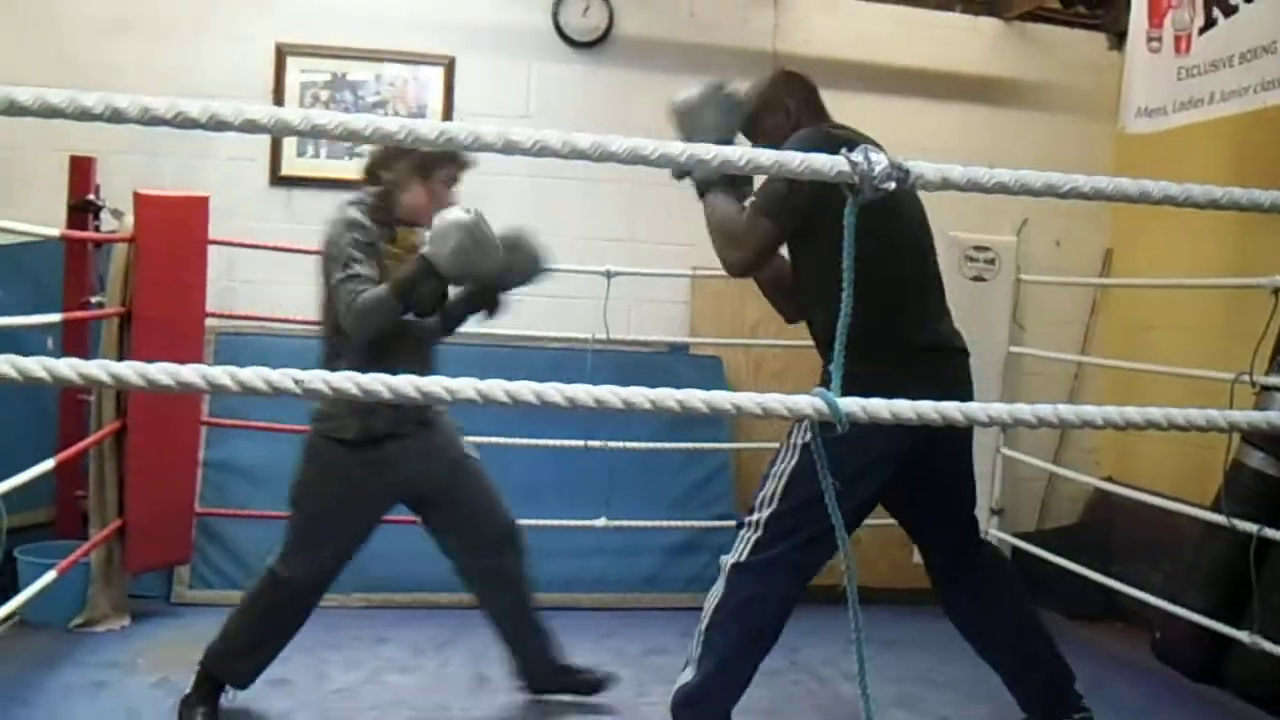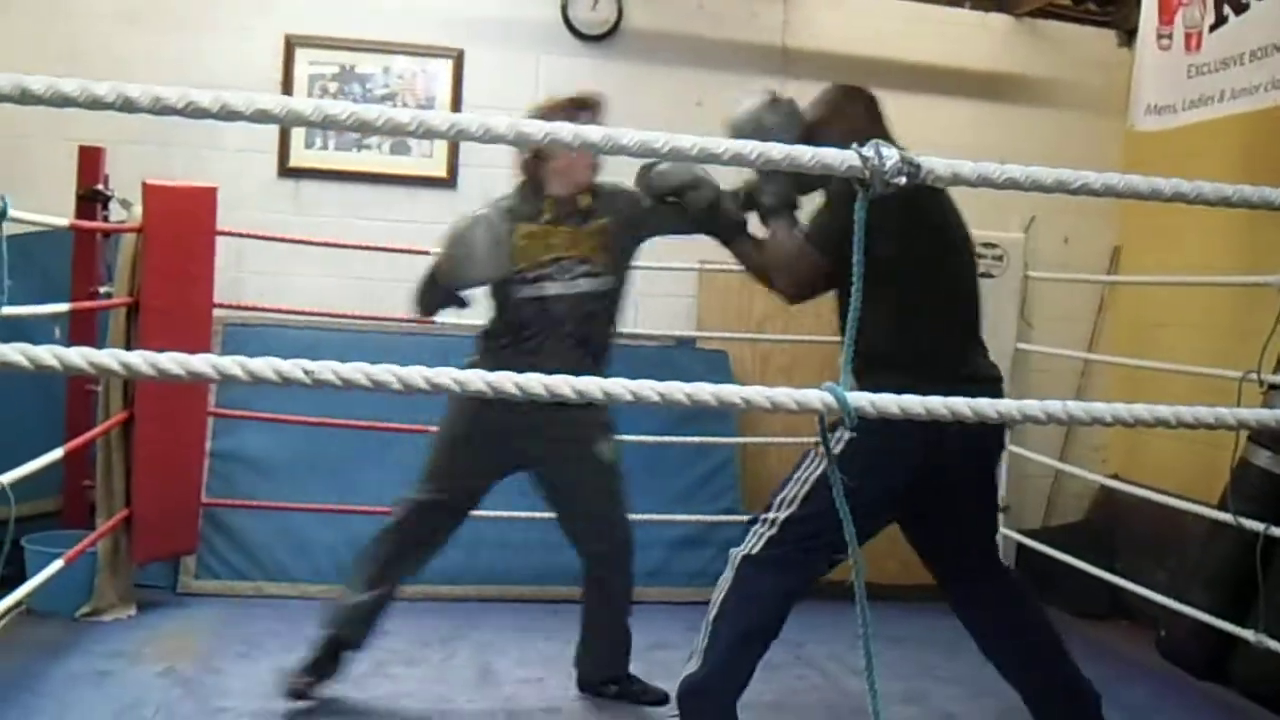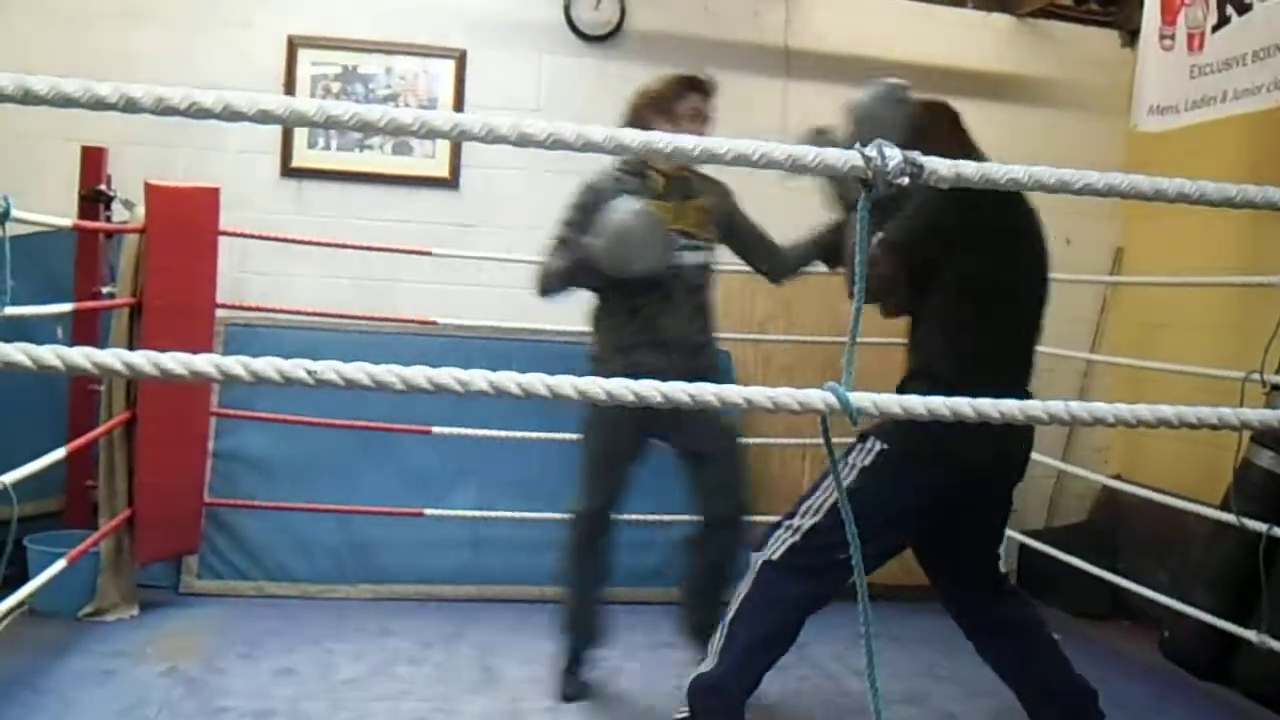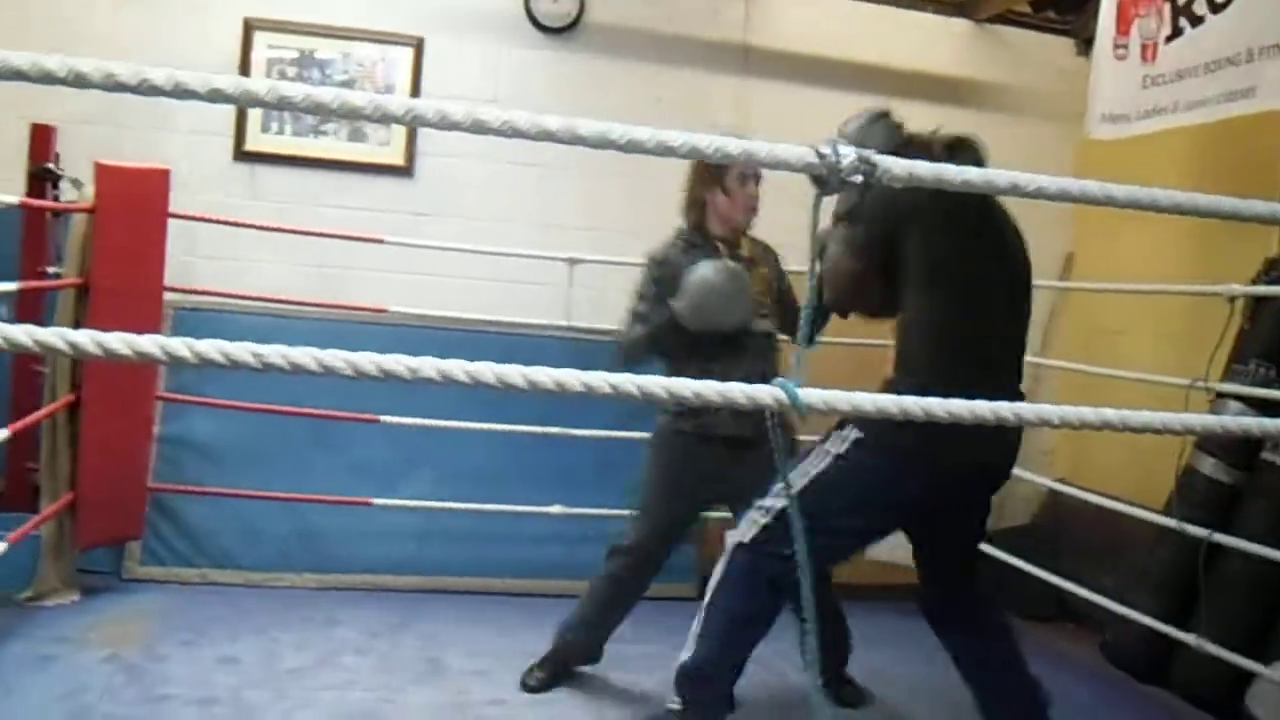
dt=0.2s
person 1, frame 1
left shoulder: (813, 153)
left elbow: (740, 253)
right elbow: (799, 301)
left wrist: (712, 178)
right wrist: (742, 197)
left hip: (871, 394)
right hip: (938, 388)
left knee: (761, 564)
right knee: (962, 556)
person 1, frame 2
right shoulder: (913, 189)
left elbow: (795, 278)
right elbow: (804, 277)
left wrist: (774, 204)
right wrist: (730, 225)
left hip: (901, 411)
right hip: (966, 412)
left knee: (768, 561)
right knee: (976, 575)
person 1, frame 3
left shoulder: (948, 195)
right shoulder: (1006, 208)
left elbow: (877, 285)
right elbow: (906, 295)
left wrist: (866, 213)
left hip: (934, 431)
right hip: (999, 435)
left knee: (790, 563)
right knee: (978, 588)
person 1, frame 4
left shoulder: (908, 188)
right shoulder: (994, 221)
left elbow: (840, 290)
left wrist: (847, 216)
left hip: (919, 425)
right hip: (990, 436)
left knee: (765, 547)
right knee: (954, 589)
person 2, frame 1
left shoulder: (416, 239)
right shoulder: (353, 227)
right elbow: (360, 319)
left wrist: (482, 288)
right wrist: (432, 272)
left hip: (420, 428)
right hip: (355, 437)
left knee: (495, 542)
right knee: (303, 570)
left ankle: (540, 665)
person 2, frame 2
left shoulder: (616, 207)
right shoulder: (506, 215)
left elbow: (686, 216)
right elbow: (429, 303)
right wrist: (448, 276)
left hip: (574, 413)
right hip: (495, 403)
left knee: (608, 542)
right knee: (425, 518)
left ankle: (605, 667)
right ankle: (338, 641)
person 2, frame 3
left shoulder: (709, 196)
right shoulder: (606, 191)
left elbow: (778, 264)
right elbow: (550, 278)
left wrist: (841, 233)
right wrist: (593, 260)
left hip: (692, 379)
right hip: (622, 378)
left knee: (726, 508)
right knee: (595, 509)
left ankle: (704, 625)
right ankle: (579, 643)
person 2, frame 4
left shoulder: (764, 259)
right shoulder: (672, 260)
left elbow: (796, 329)
right elbow: (633, 348)
right wrist: (681, 318)
left hip: (757, 436)
right hip: (691, 436)
right knee: (642, 549)
left ankle: (831, 665)
right ankle: (570, 649)
